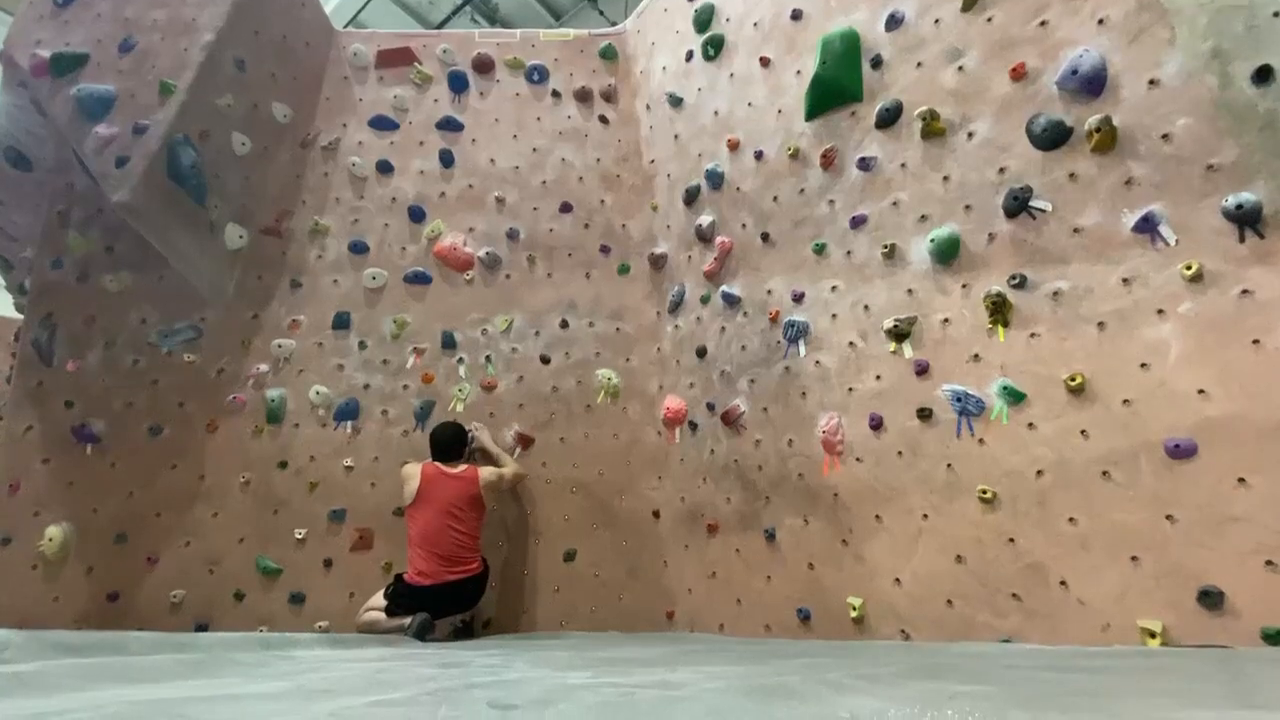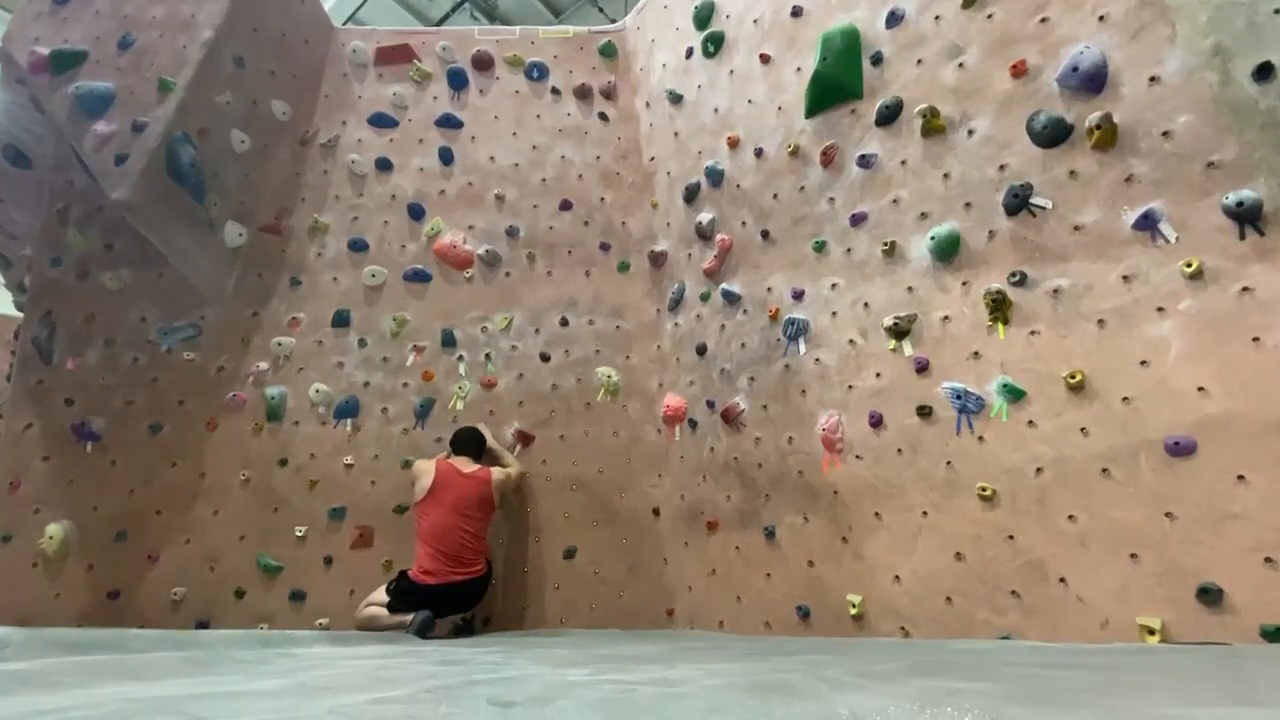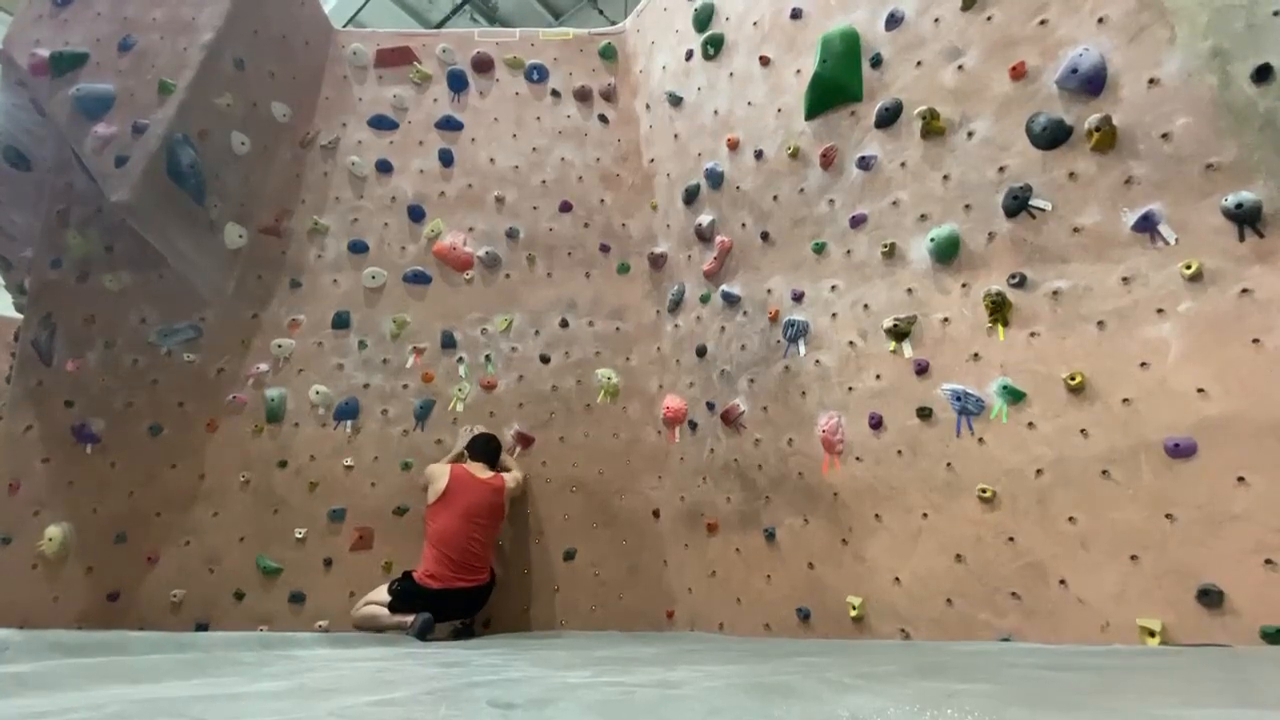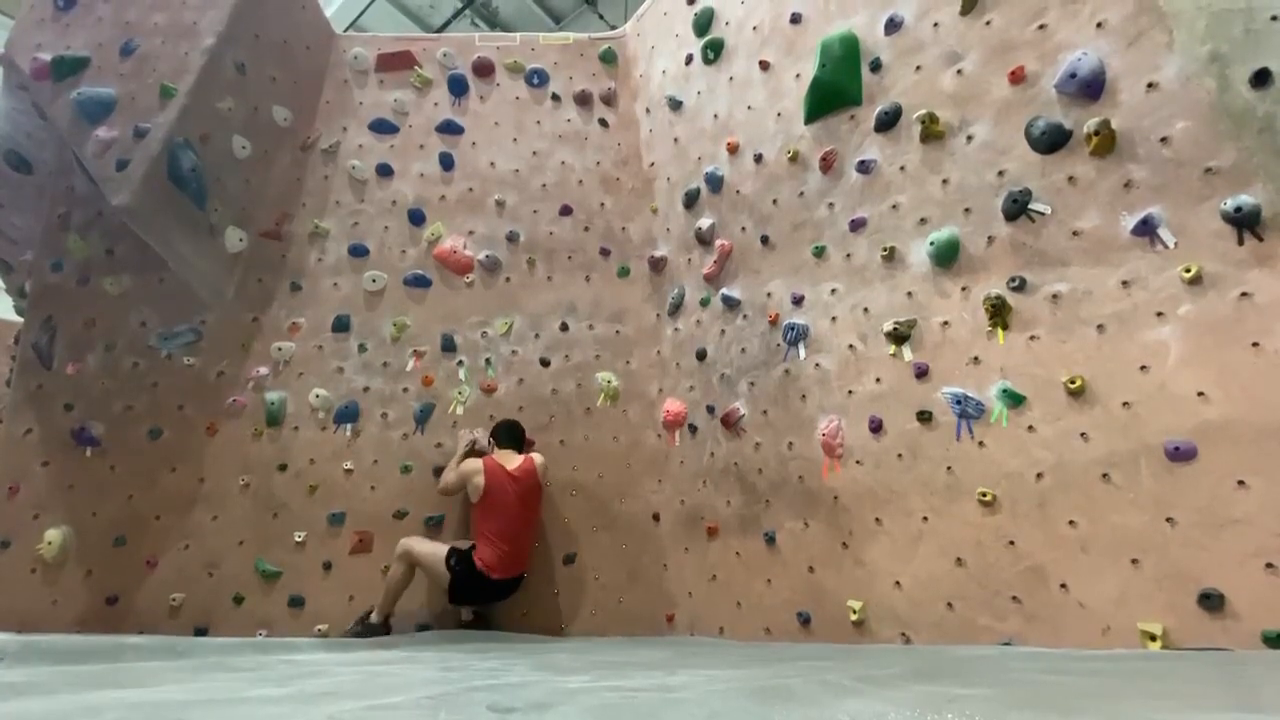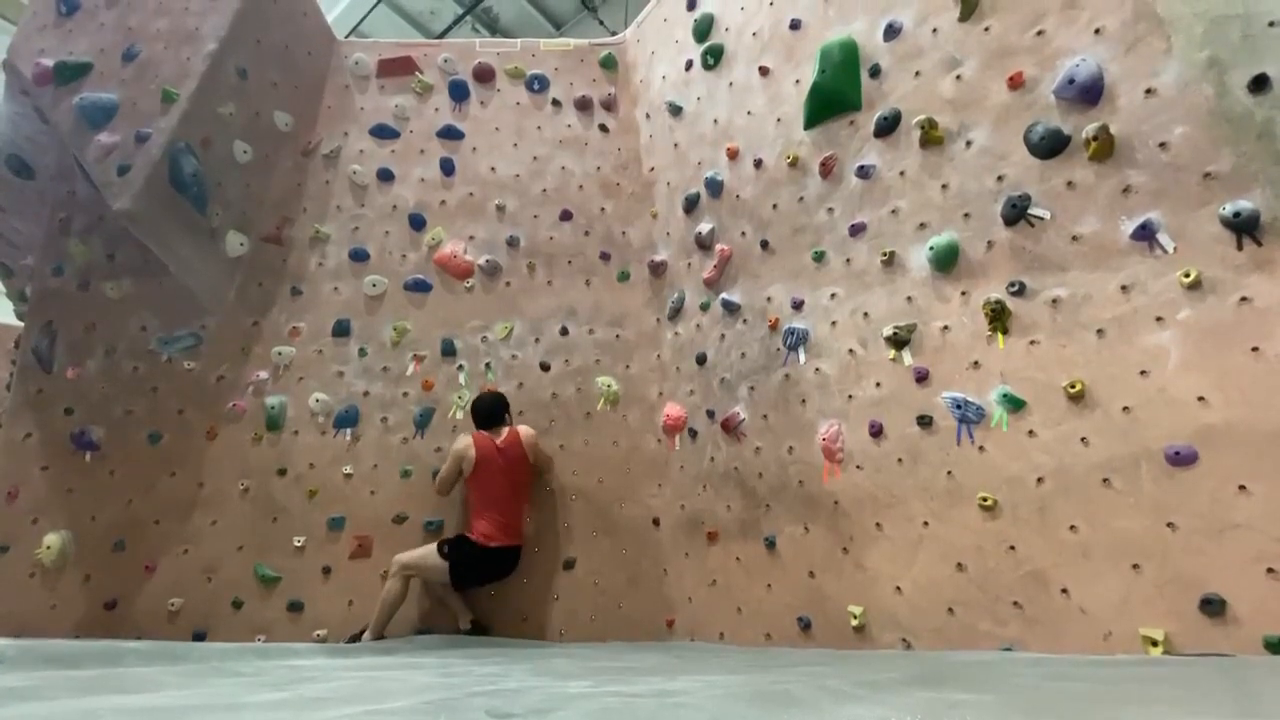
dt=1s
person 1, frame 1
left shoulder: (411, 473)
right shoulder: (483, 478)
right elbow: (516, 472)
left wrist: (449, 446)
right wrist: (487, 443)
left hip: (424, 589)
right hip: (471, 588)
left knee: (364, 619)
left ankle: (410, 622)
right ankle: (461, 621)
person 1, frame 2
left shoulder: (424, 469)
right shoulder: (493, 478)
right elbow: (516, 470)
left wrist: (454, 449)
right wrist: (490, 442)
left hip: (427, 587)
right hip: (473, 588)
left knee: (363, 615)
left ankle: (412, 618)
person 1, frame 3
left shoulder: (439, 473)
right shoulder: (506, 485)
left wrist: (458, 449)
right wrist: (490, 446)
left hip: (431, 591)
right hip: (476, 595)
left knee: (360, 613)
left ankle: (411, 620)
right ankle: (464, 622)
person 1, frame 4
left shoulder: (474, 468)
right shoulder: (538, 464)
left elbow: (444, 487)
left wrist: (462, 451)
right wrist: (487, 452)
left hip: (482, 577)
right hip: (512, 581)
left knee: (406, 548)
right knee: (440, 550)
left ankle: (377, 620)
right ankle: (470, 618)
person 1, frame 5
left shoulder: (466, 445)
right shoulder: (524, 436)
left elbow: (441, 488)
right elbow: (546, 466)
left hip: (482, 551)
right hip: (510, 555)
left knee: (401, 565)
right knee: (428, 567)
left ankle: (370, 637)
right ankle: (469, 626)
